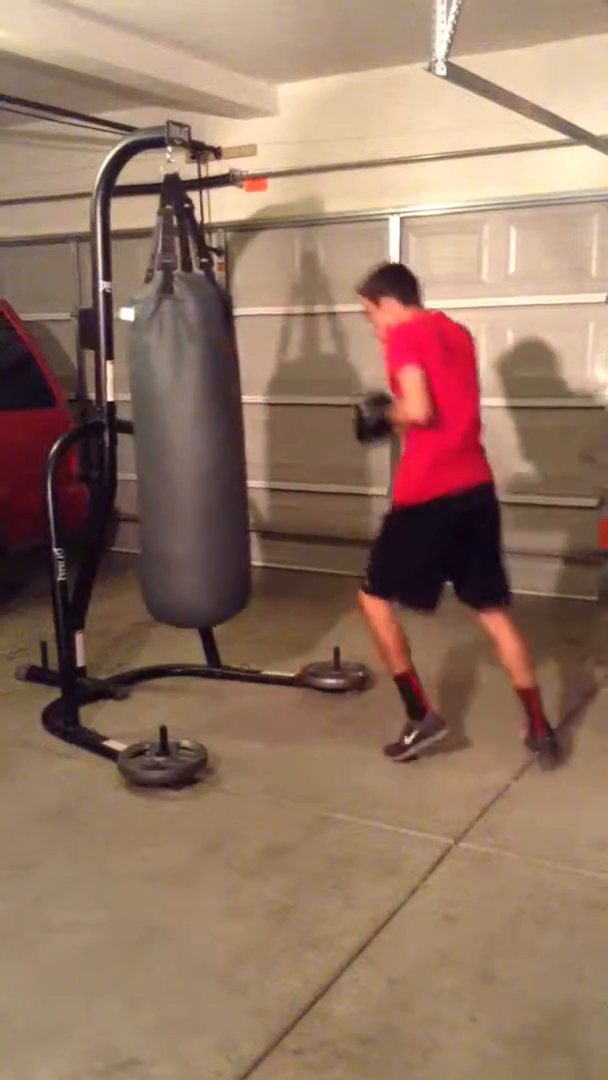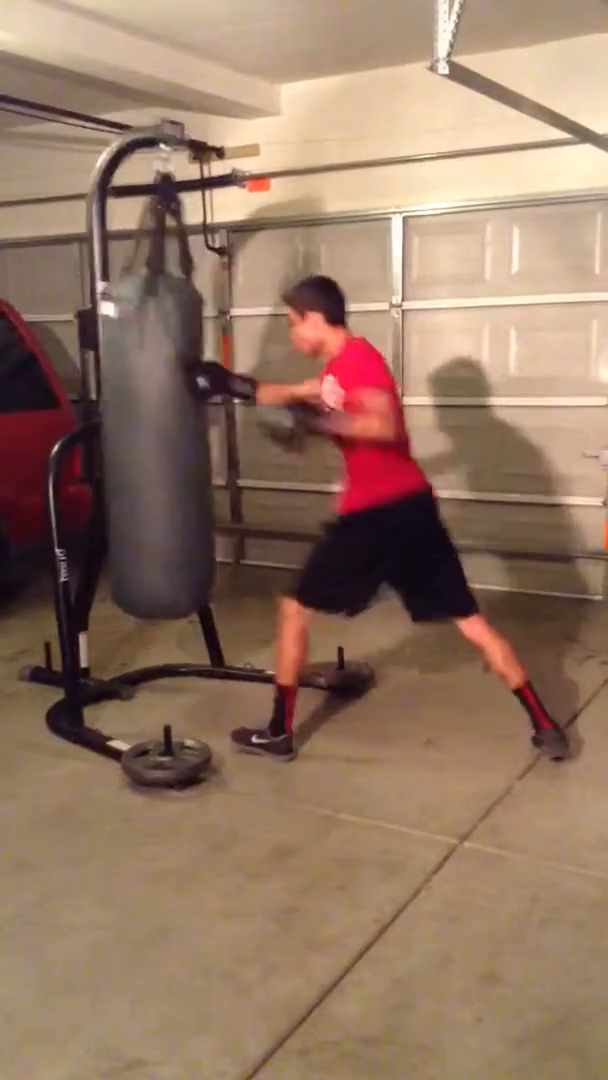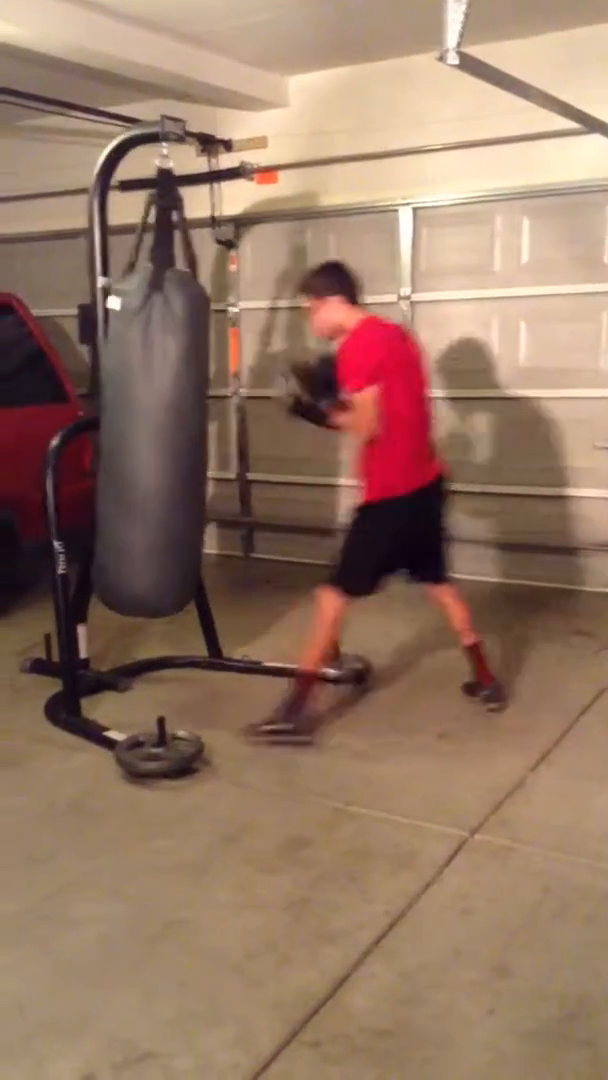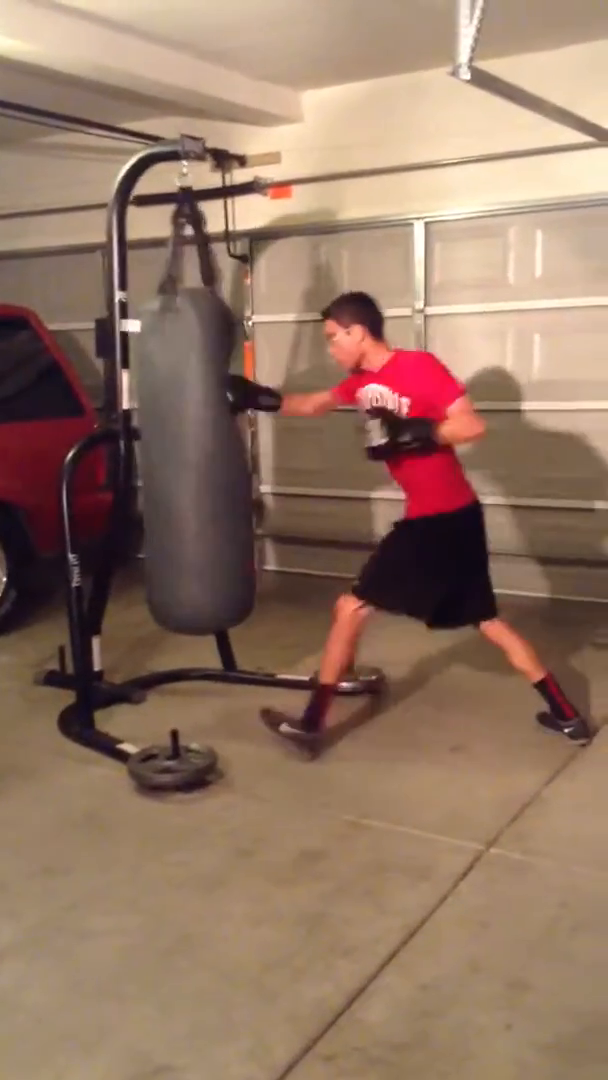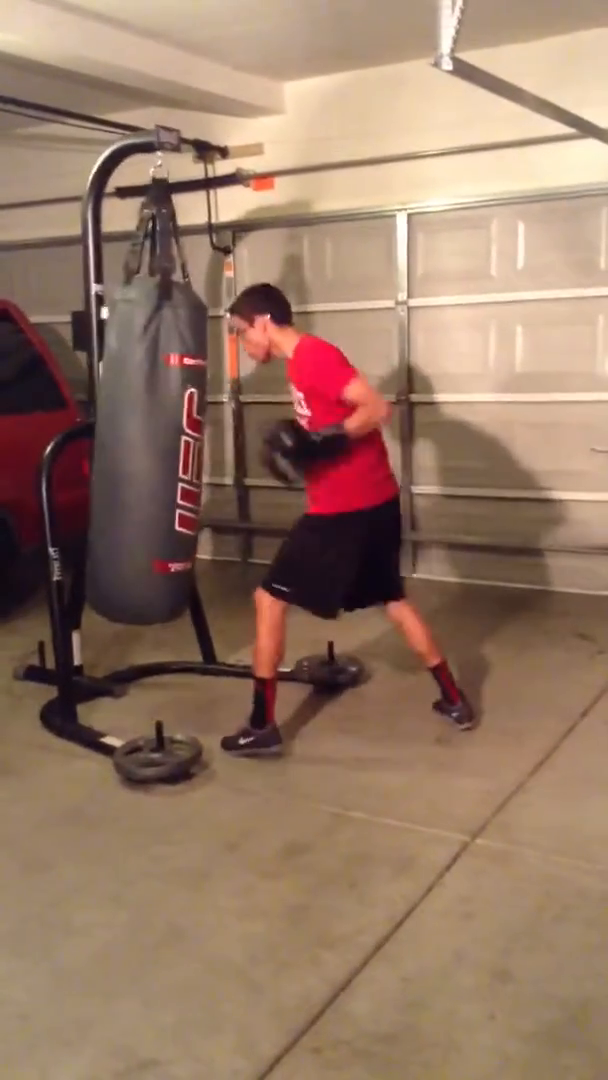
dt=0.7s
person 1, frame 1
left shoulder: (405, 334)
right shoulder: (458, 333)
left elbow: (420, 410)
left wrist: (382, 416)
left hip: (423, 497)
right hip: (475, 489)
left knee: (374, 599)
right knee: (492, 614)
left ankle: (421, 716)
right ankle: (541, 733)
person 1, frame 2
left shoulder: (354, 359)
right shoulder: (348, 360)
left elbow: (384, 427)
right elbow: (297, 394)
left wrist: (328, 423)
right wrist: (237, 385)
left hip: (372, 511)
right hip: (413, 504)
left knee: (294, 611)
right knee: (468, 621)
left ankle: (279, 732)
right ankle: (545, 726)
person 1, frame 3
left shoulder: (358, 345)
right shoulder: (395, 334)
left elbow: (368, 428)
left wrist: (322, 412)
right wrist: (345, 401)
left hip: (391, 493)
right hip: (426, 482)
left knee: (334, 598)
right knee: (436, 583)
left ankle: (294, 712)
right ankle: (486, 681)
person 1, frame 4
left shoulder: (420, 367)
right shoulder: (363, 379)
left elbow: (472, 426)
right elbow: (311, 405)
left wrist: (417, 435)
left hip: (442, 517)
right hip: (455, 512)
left knee: (350, 608)
right knee: (488, 621)
left ankle: (311, 724)
right ankle: (567, 715)
person 1, frame 5
left shoulder: (314, 355)
right shoulder: (303, 363)
left elbow: (376, 411)
left wrist: (321, 439)
right wrist: (303, 441)
left hip: (341, 508)
right hip: (379, 500)
left knee: (270, 602)
right knee: (394, 600)
left ankle: (262, 727)
right ankle: (454, 699)
